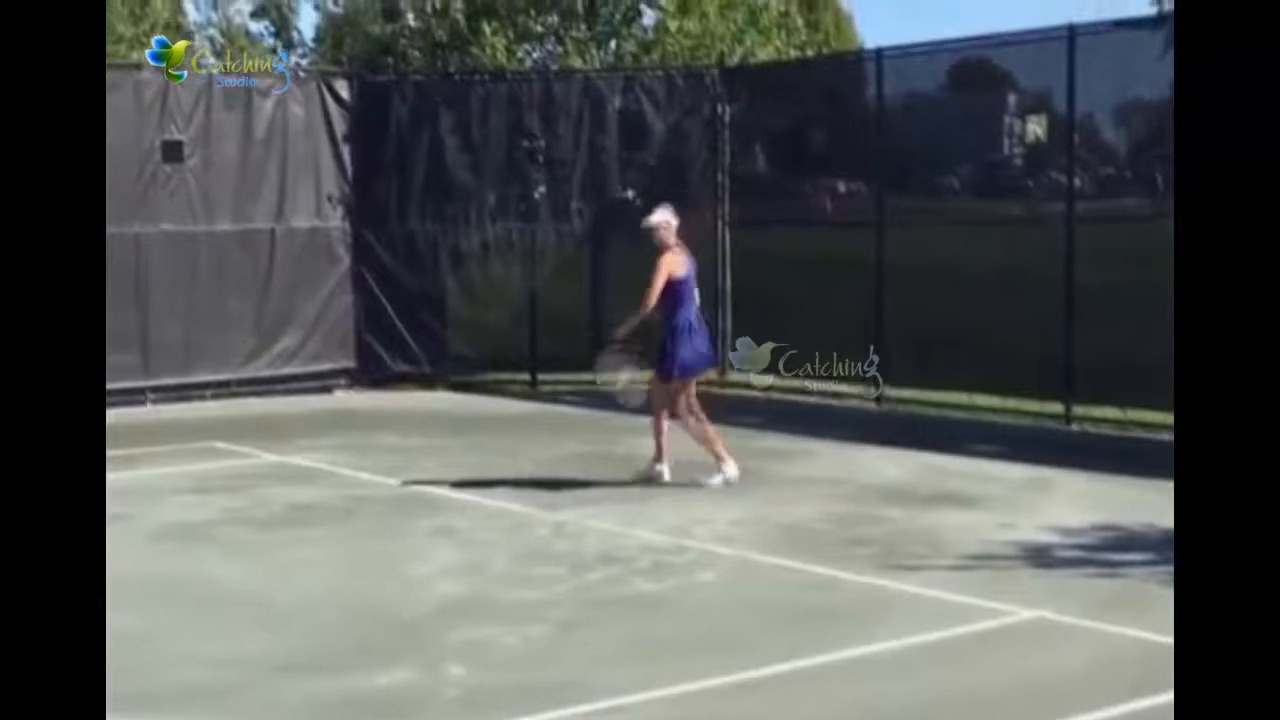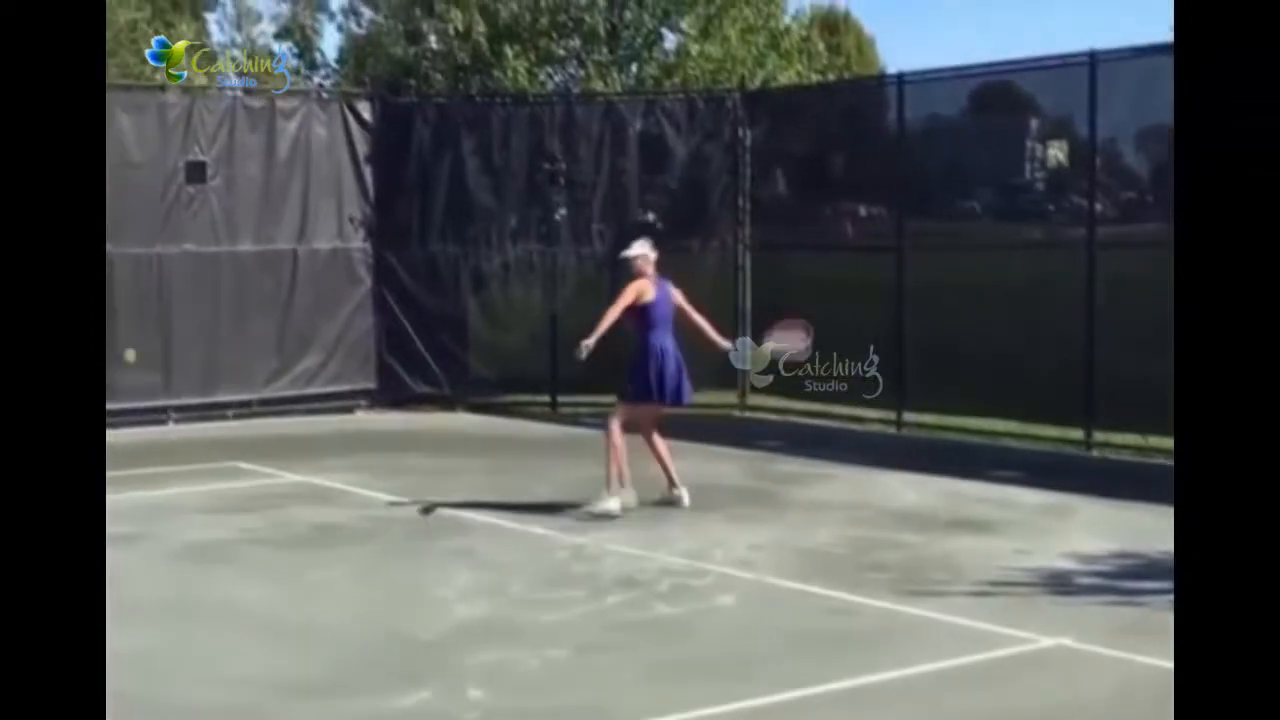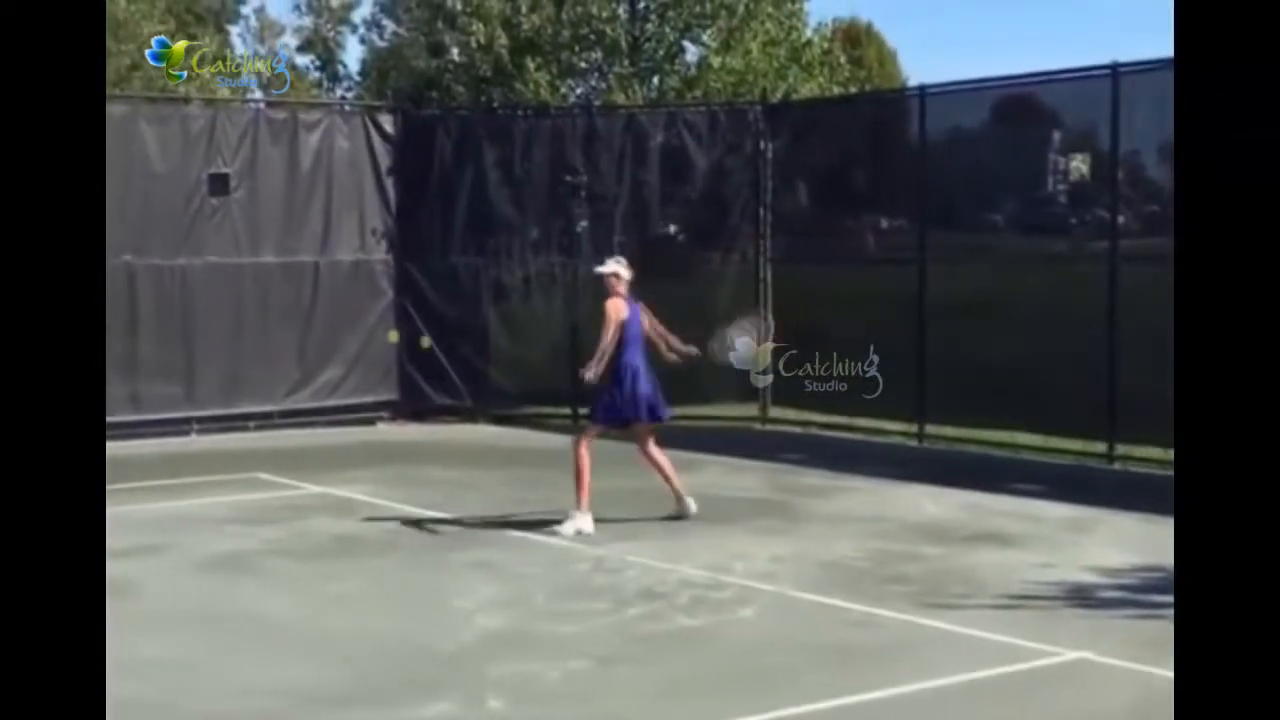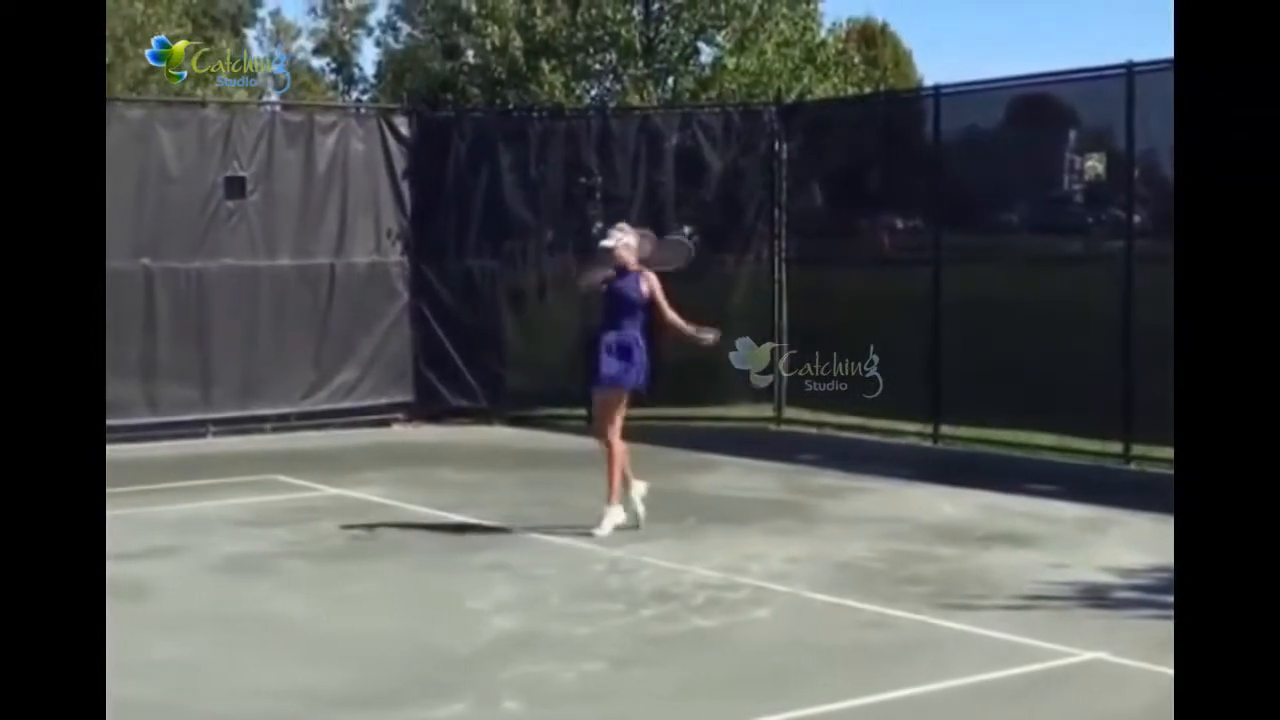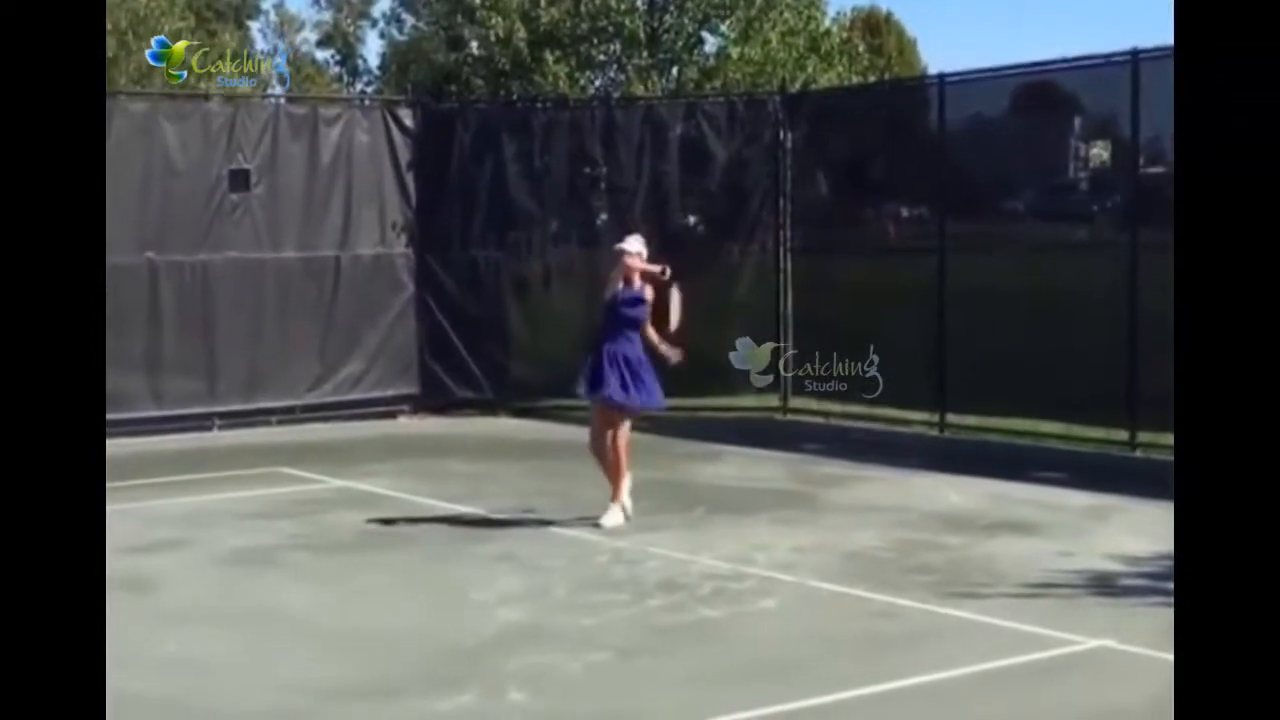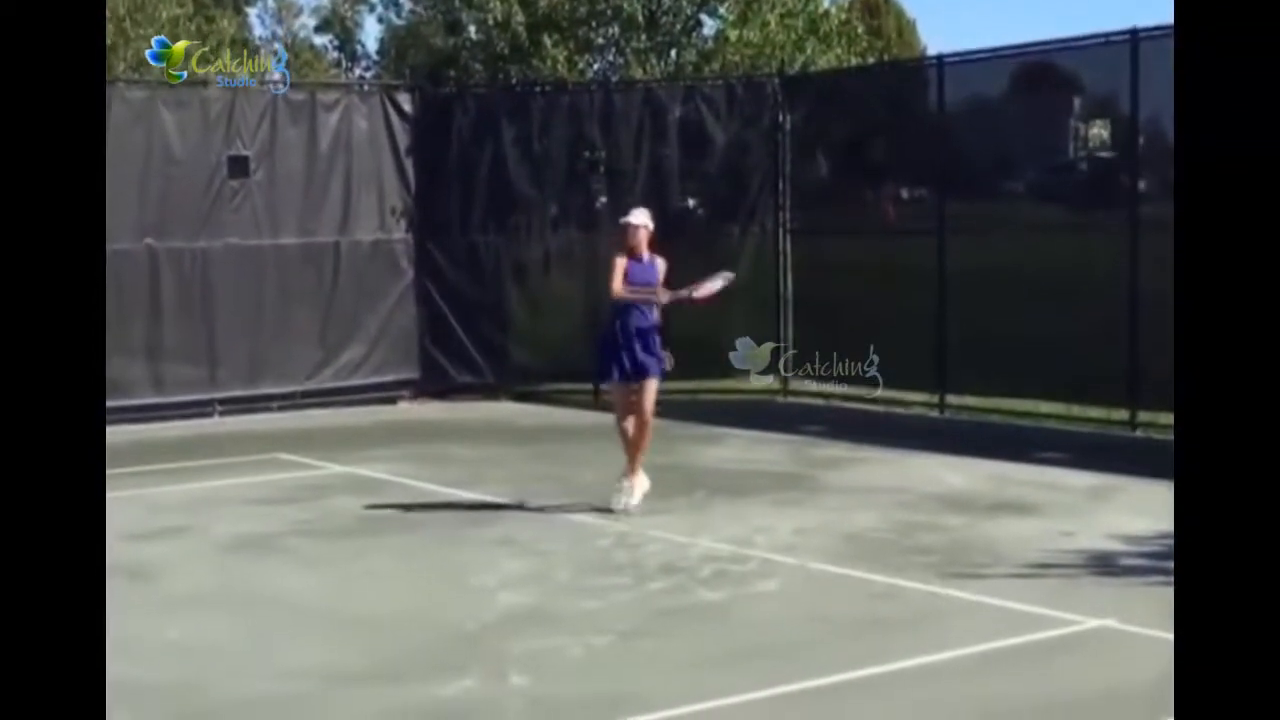
dt=0.3s
person 1, frame 1
left shoulder: (667, 259)
right shoulder: (684, 254)
left elbow: (650, 303)
left wrist: (627, 326)
left hip: (681, 332)
right hip: (688, 329)
left knee: (684, 410)
right knee: (657, 395)
left ankle: (725, 464)
right ankle: (659, 463)
person 1, frame 2
left shoulder: (637, 286)
right shoulder: (669, 288)
left elbow: (615, 310)
right elbow: (695, 316)
left wrist: (593, 338)
right wrist: (719, 341)
left hip: (650, 360)
right hip: (670, 360)
left knee: (614, 425)
right knee: (648, 428)
left ankle: (621, 491)
right ankle: (675, 489)
person 1, frame 3
left shoulder: (612, 304)
right shoulder: (636, 307)
left elbow: (610, 335)
right elbow: (656, 334)
left wrist: (595, 365)
right wrist: (668, 352)
left hip: (623, 378)
right hip: (640, 379)
left knee: (582, 443)
right knee: (647, 445)
left ankle: (582, 516)
right ankle: (683, 500)
person 1, frame 4
left shoulder: (648, 278)
right shoulder: (612, 274)
left elbow: (667, 315)
right elbow: (587, 283)
left wrist: (696, 334)
right wrist: (603, 276)
left hip: (629, 351)
right hip: (606, 349)
left knee: (611, 430)
right knee: (602, 429)
left ankle: (613, 507)
right ankle: (630, 486)
person 1, frame 5
left shoulder: (648, 292)
right shoulder: (616, 281)
right elbow: (625, 265)
left wrist: (662, 348)
right wrist: (657, 270)
left hip: (632, 362)
right hip: (606, 360)
left knee: (618, 440)
right knee: (598, 441)
left ankle: (618, 505)
right ankle: (621, 484)
person 1, frame 6
left shoulder: (659, 264)
right shoulder: (621, 260)
right elbow: (616, 290)
left wrist: (662, 342)
right wrist: (650, 294)
left hip: (648, 339)
right hip: (620, 338)
left knee: (646, 412)
right knee: (622, 416)
left ankle: (629, 478)
right ankle: (637, 477)
